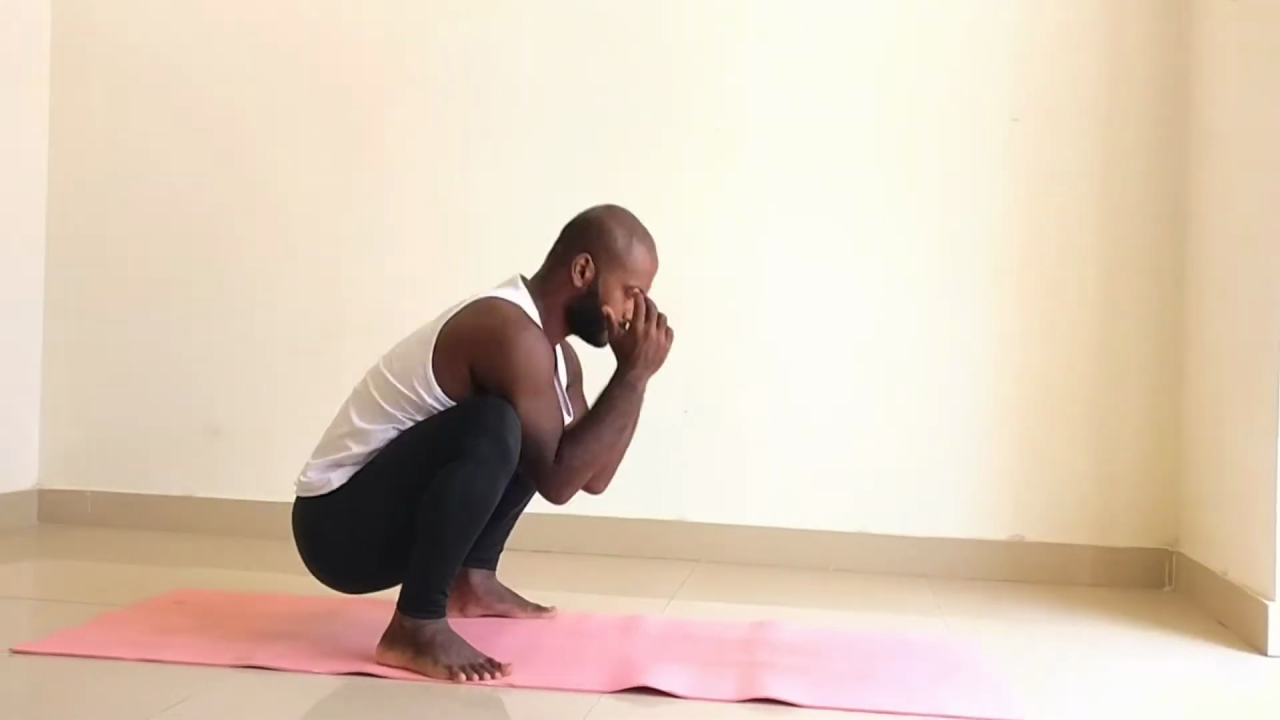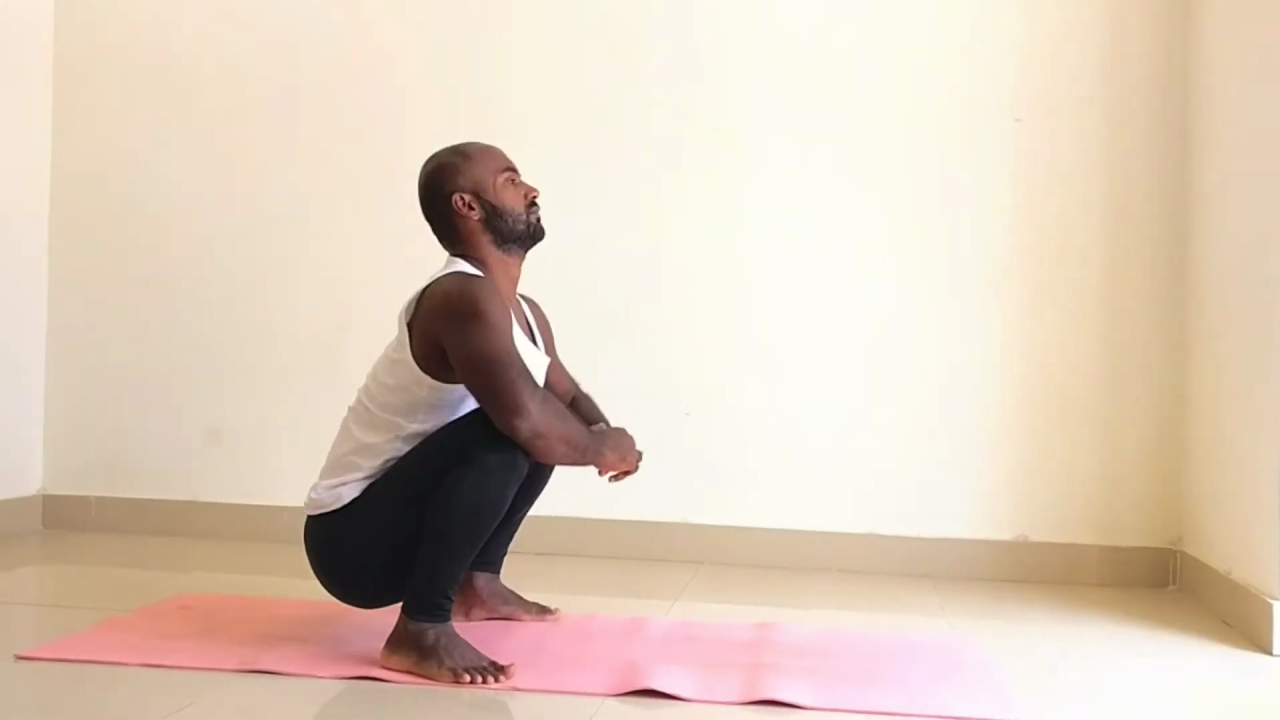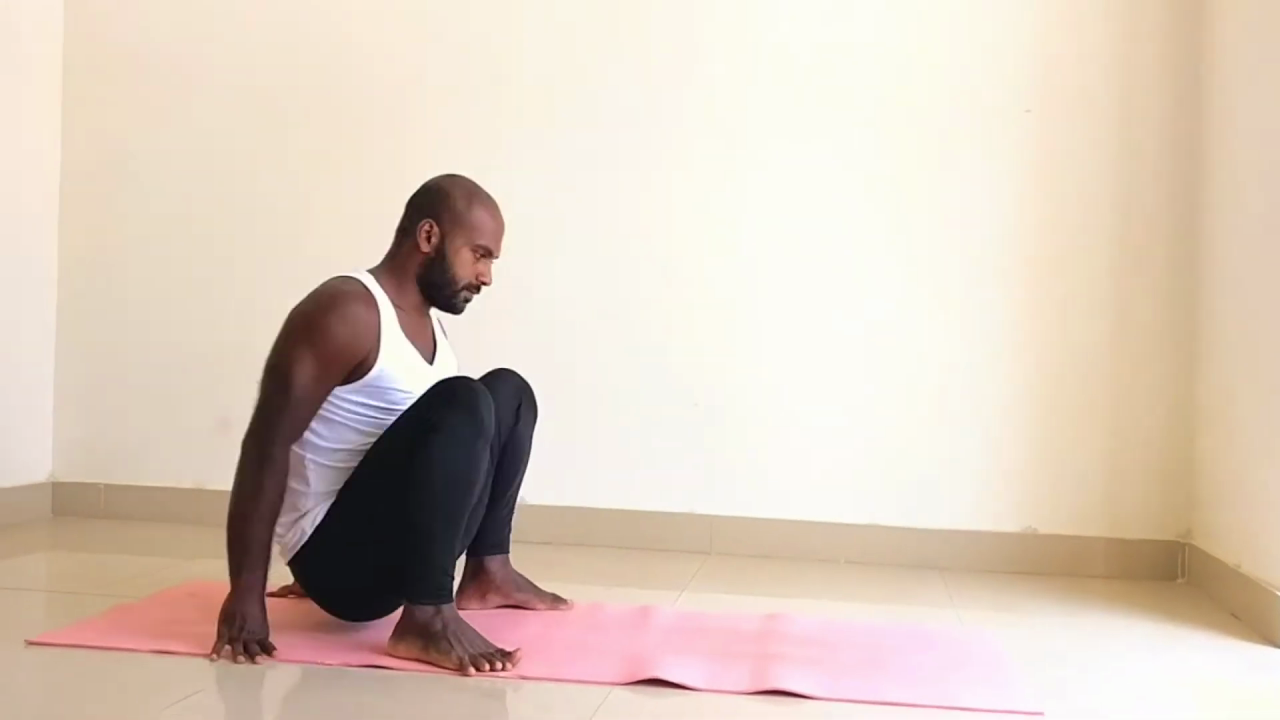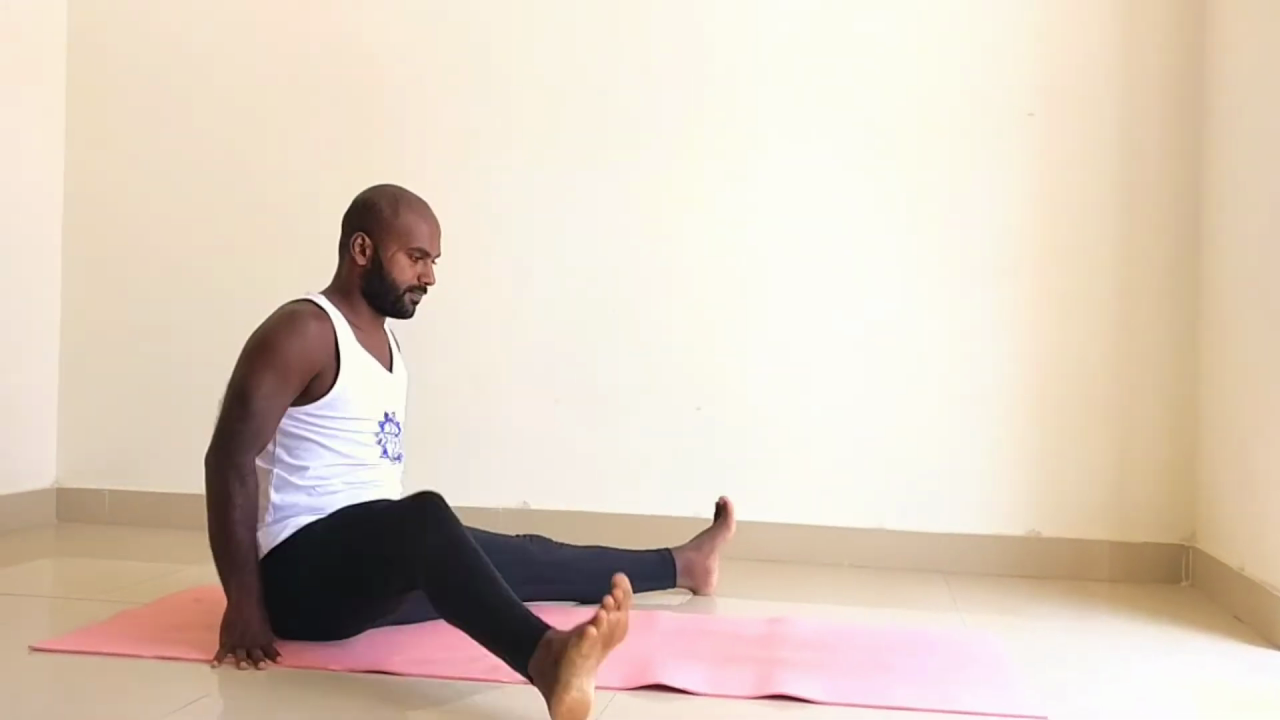
dt=0.2s
person 1, frame 1
left shoulder: (550, 345)
right shoulder: (511, 334)
left elbow: (592, 478)
right elbow: (558, 479)
left wrist: (631, 380)
right wrist: (632, 380)
right hip: (340, 524)
right knee: (494, 433)
left ankle: (473, 580)
right ankle: (416, 628)
person 1, frame 2
left shoulder: (524, 316)
right shoulder: (467, 298)
left elbow: (572, 402)
right elbow: (522, 418)
left wrist: (602, 440)
right wrist: (602, 448)
left hip: (399, 528)
right hip: (351, 539)
left knee: (548, 429)
right knee: (502, 438)
left ankle: (475, 583)
right ankle: (419, 630)
person 1, frame 3
left shoulder: (423, 320)
right shoulder: (347, 309)
right elbow: (267, 442)
right wrist: (247, 593)
left hip: (376, 544)
right hip: (337, 551)
left knee: (508, 393)
right knee: (464, 405)
left ankle: (490, 571)
right ankle: (427, 618)
person 1, frame 4
left shoulder: (376, 331)
right shoulder: (305, 331)
right elbow: (230, 460)
right wrist: (244, 604)
left hip: (372, 562)
right hip: (305, 571)
left knee: (527, 558)
right knee: (427, 522)
left ankle: (676, 566)
right ankle: (547, 656)
